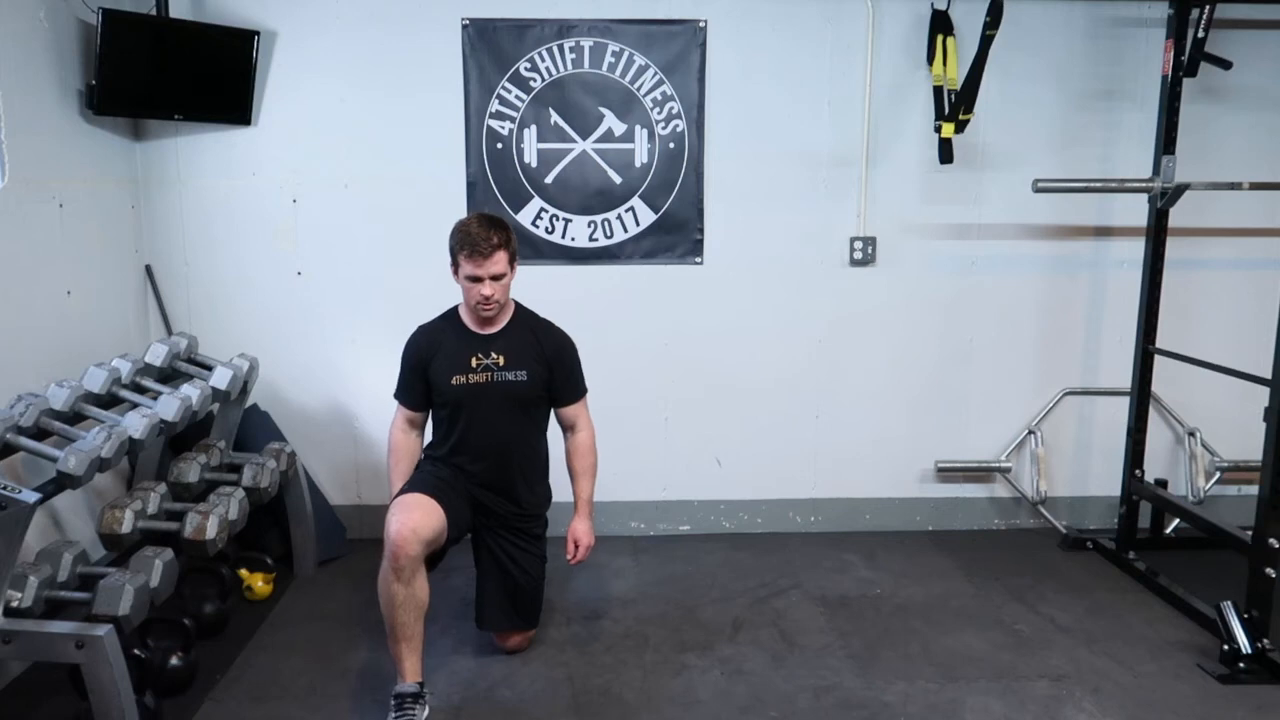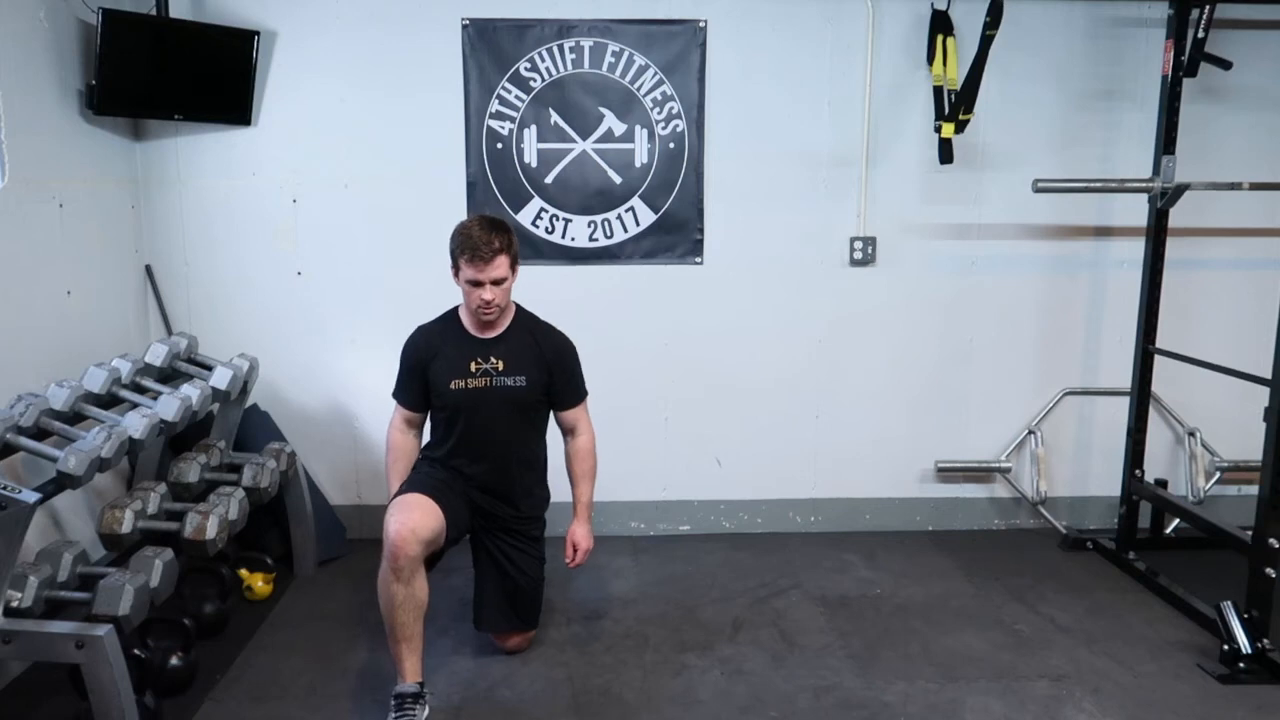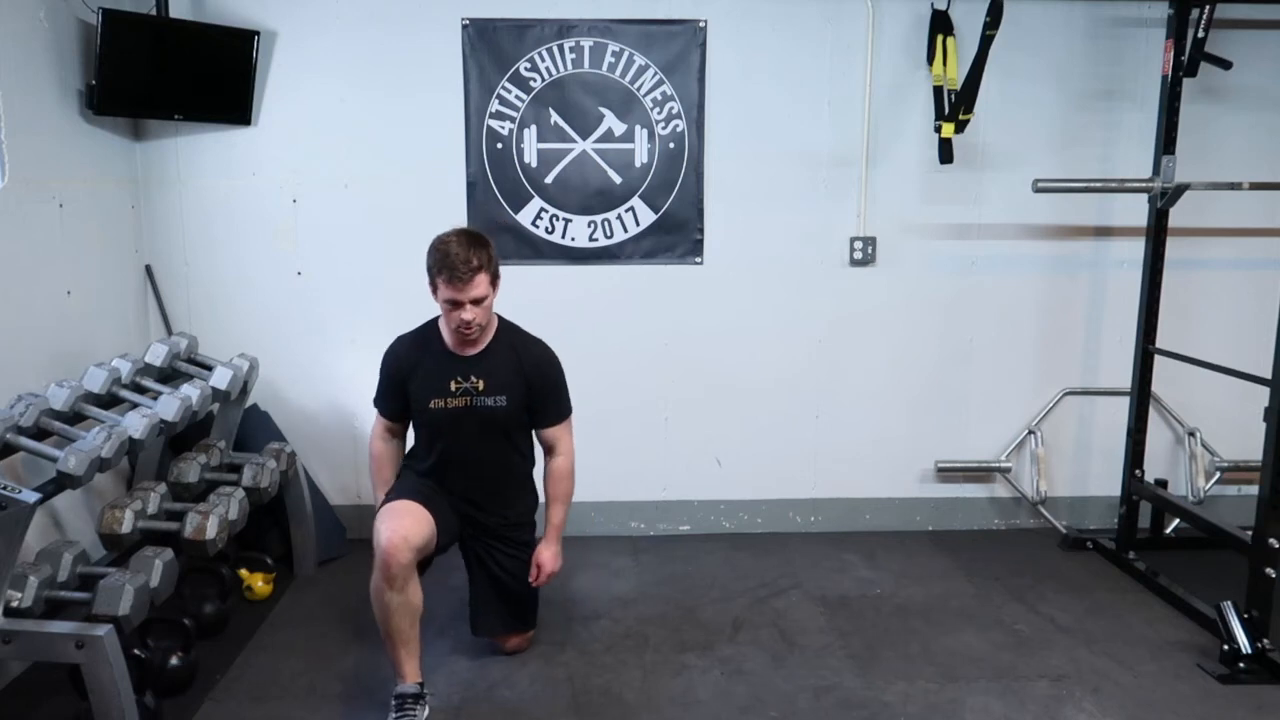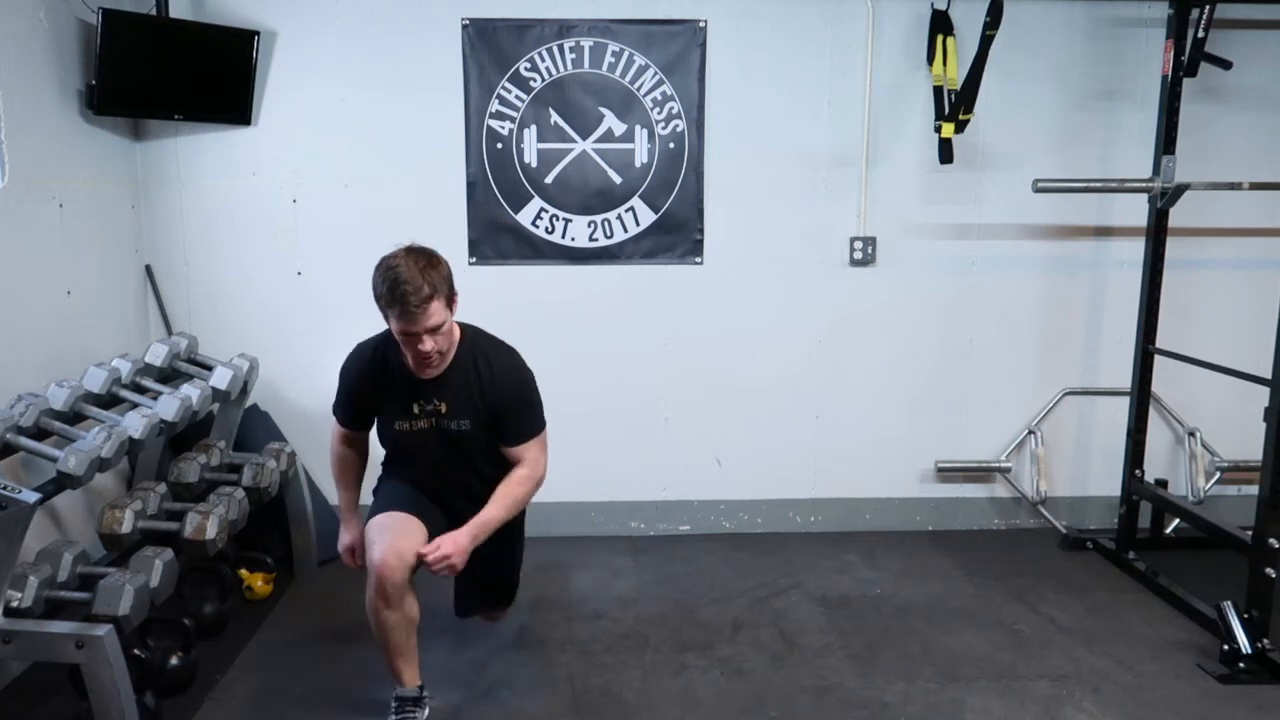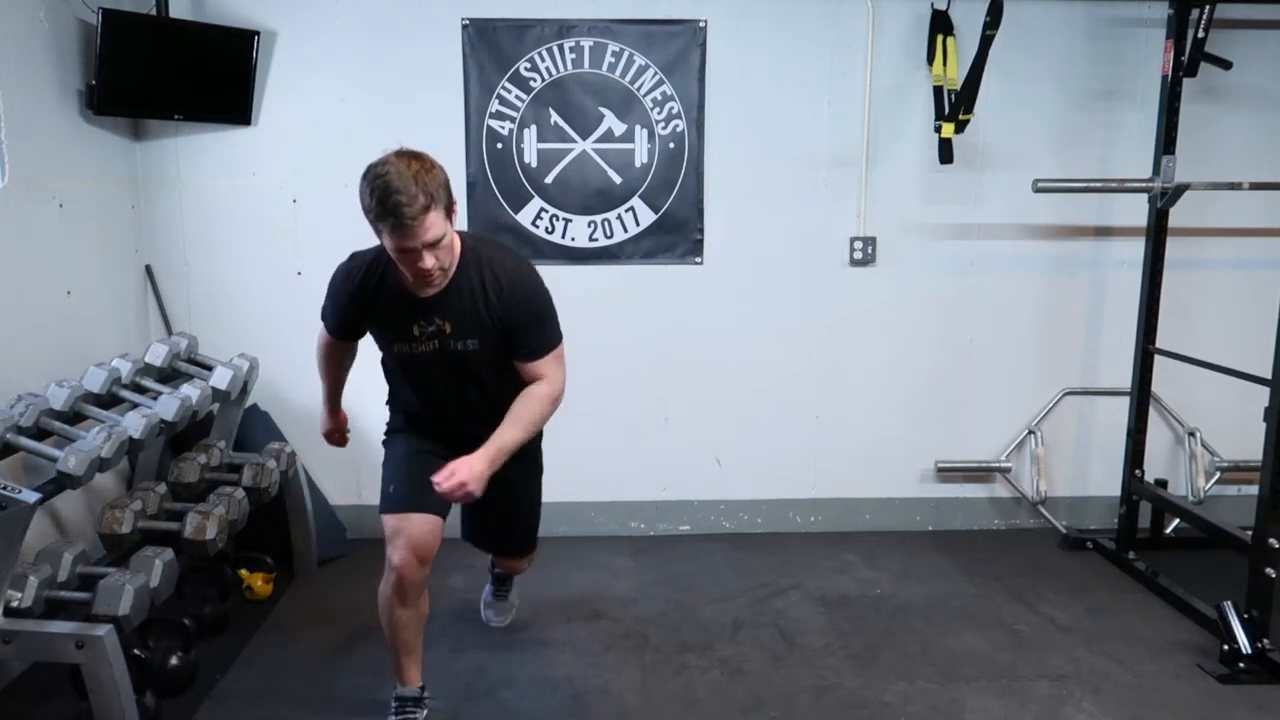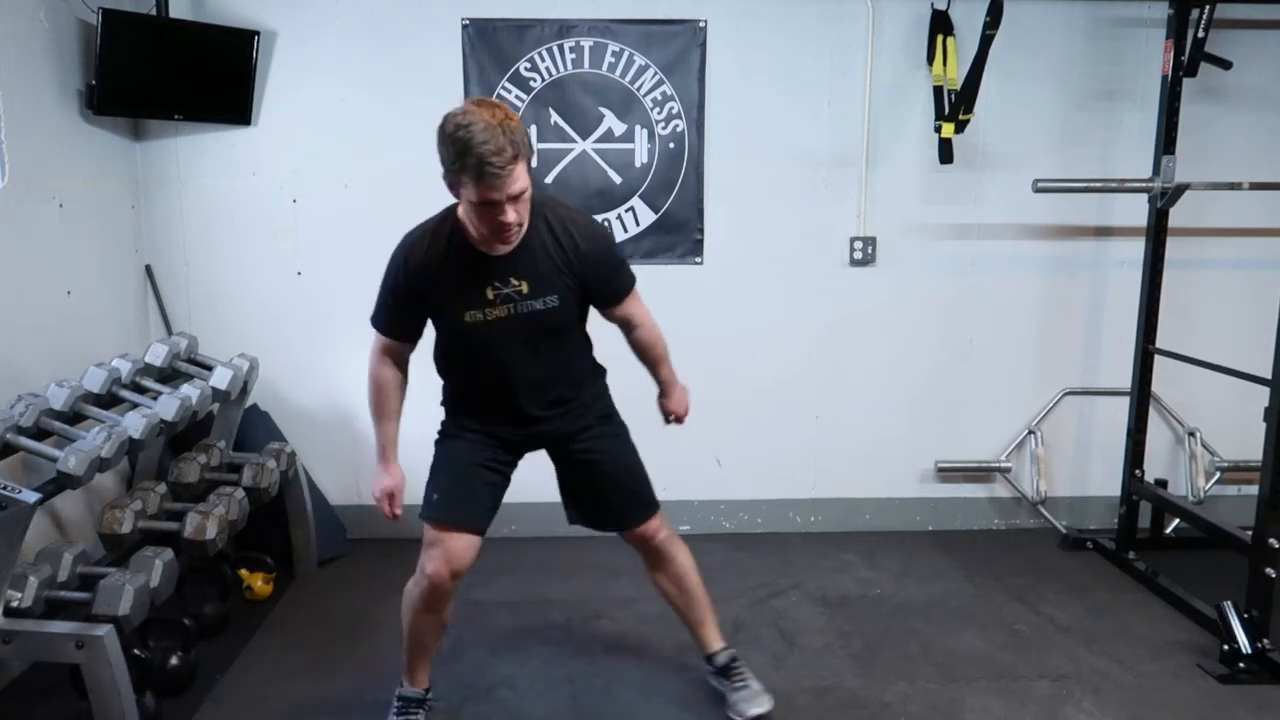
dt=0.3s
person 1, frame 1
left shoulder: (549, 342)
right shoulder: (427, 342)
left elbow: (577, 427)
right elbow: (407, 427)
left wrist: (582, 513)
right wrist: (398, 506)
left hip: (520, 500)
right hip: (447, 478)
left knee: (514, 639)
right knee: (400, 539)
left ankle: (490, 572)
person 1, frame 2
left shoulder: (550, 345)
right shoulder: (426, 343)
left elbow: (577, 431)
right elbow: (405, 427)
left wrist: (582, 517)
right wrist: (397, 506)
left hip: (518, 502)
right hip: (445, 479)
left knee: (513, 640)
right knee: (399, 538)
left ankle: (488, 569)
person 1, frame 3
left shoulder: (533, 359)
right shoulder: (405, 355)
left elbow: (559, 450)
right elbow: (387, 435)
left wrist: (552, 538)
right wrist: (383, 513)
left hip: (506, 507)
right hip: (430, 487)
left knee: (512, 640)
right knee: (393, 547)
left ankle: (484, 566)
person 1, frame 4
left shoulder: (502, 369)
right shoulder: (365, 366)
left elbow: (530, 465)
right elbow: (348, 441)
left wrist: (470, 536)
right wrist: (349, 520)
left hip: (486, 501)
right hip: (410, 488)
left knee: (491, 609)
right knee: (385, 564)
left ankle: (480, 588)
person 1, frame 5
left shoulder: (508, 277)
right shoulder: (358, 280)
left elbow: (545, 384)
right elbow: (335, 344)
left wrist: (485, 462)
right wrist: (331, 409)
left hip: (502, 429)
right hip: (418, 427)
left knee: (513, 553)
right knee: (406, 560)
left ankle: (499, 575)
person 1, frame 6
left shoulder: (578, 236)
right shoulder: (421, 260)
left elbow: (632, 317)
right elbow: (388, 357)
left wrist: (670, 386)
right wrist: (387, 458)
left hip: (579, 408)
right hip: (480, 423)
left knee: (653, 536)
right knee: (441, 567)
left ankle: (720, 659)
